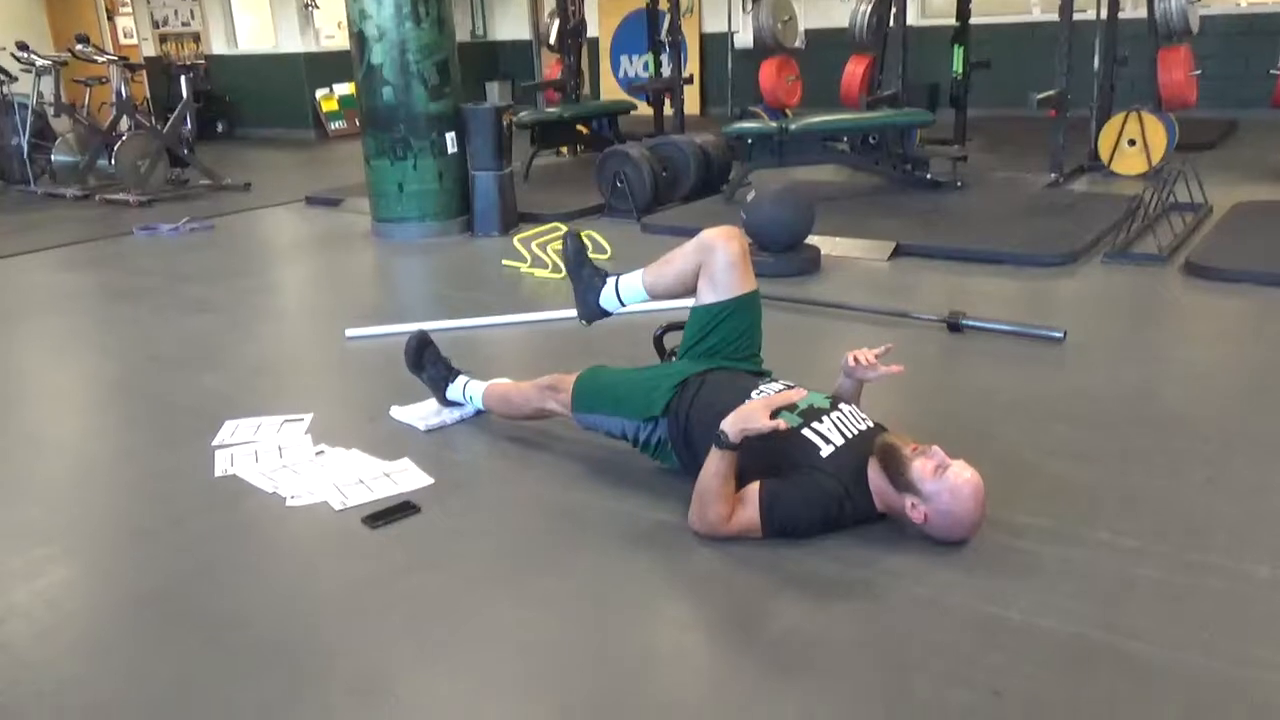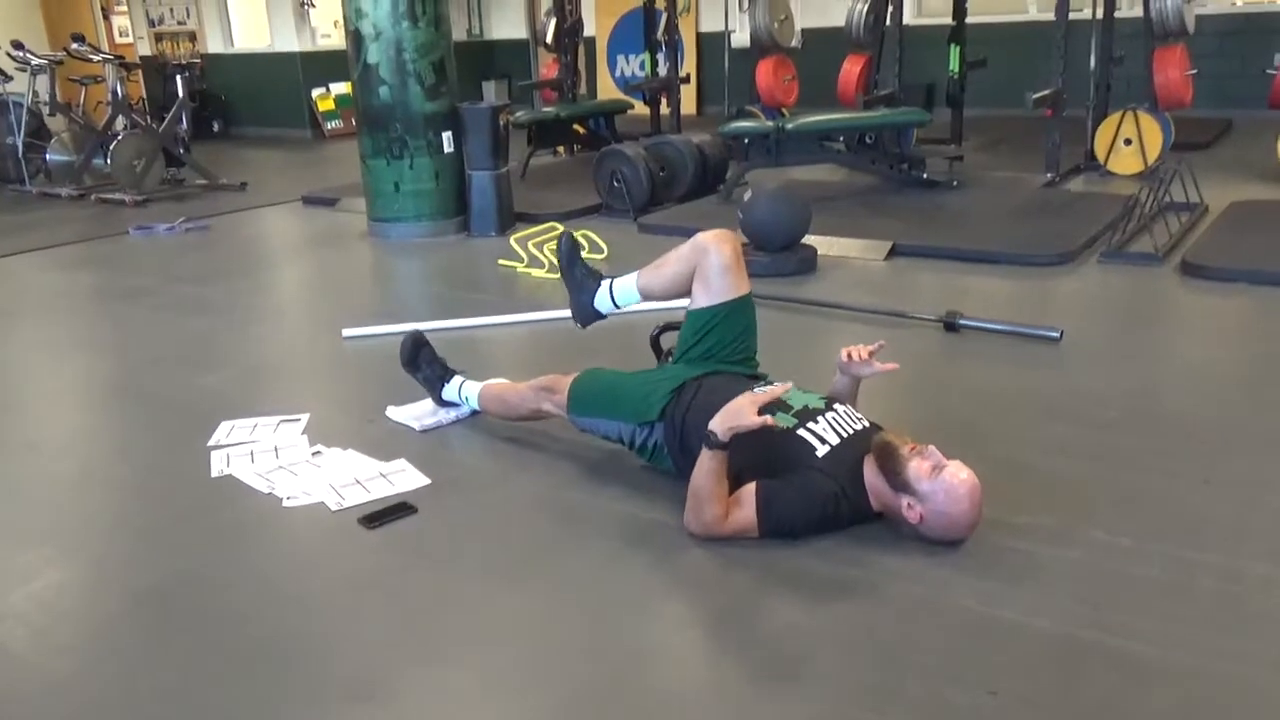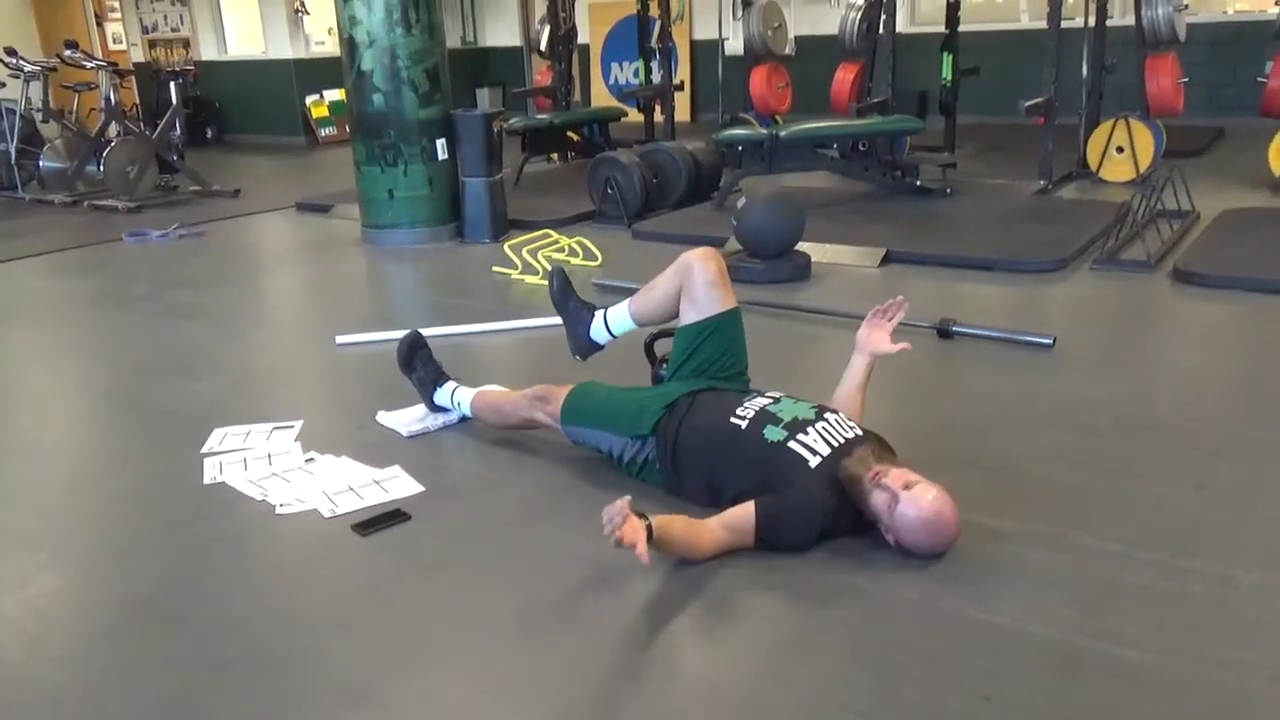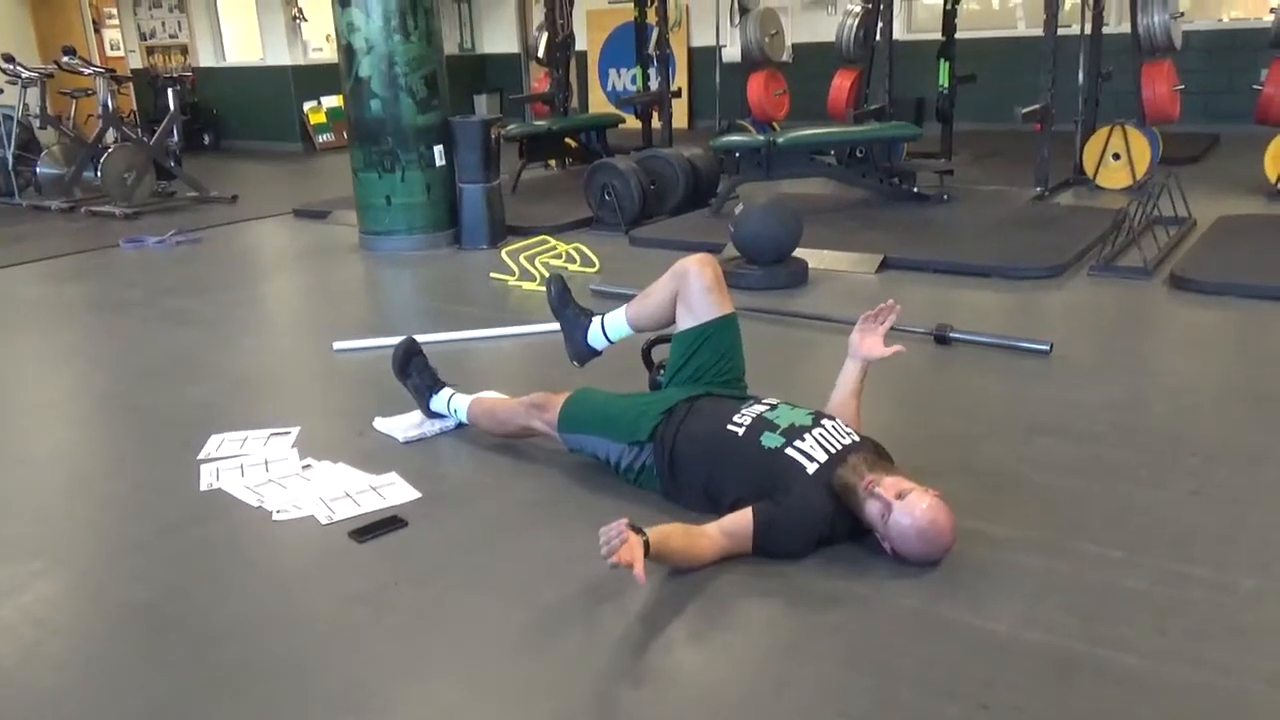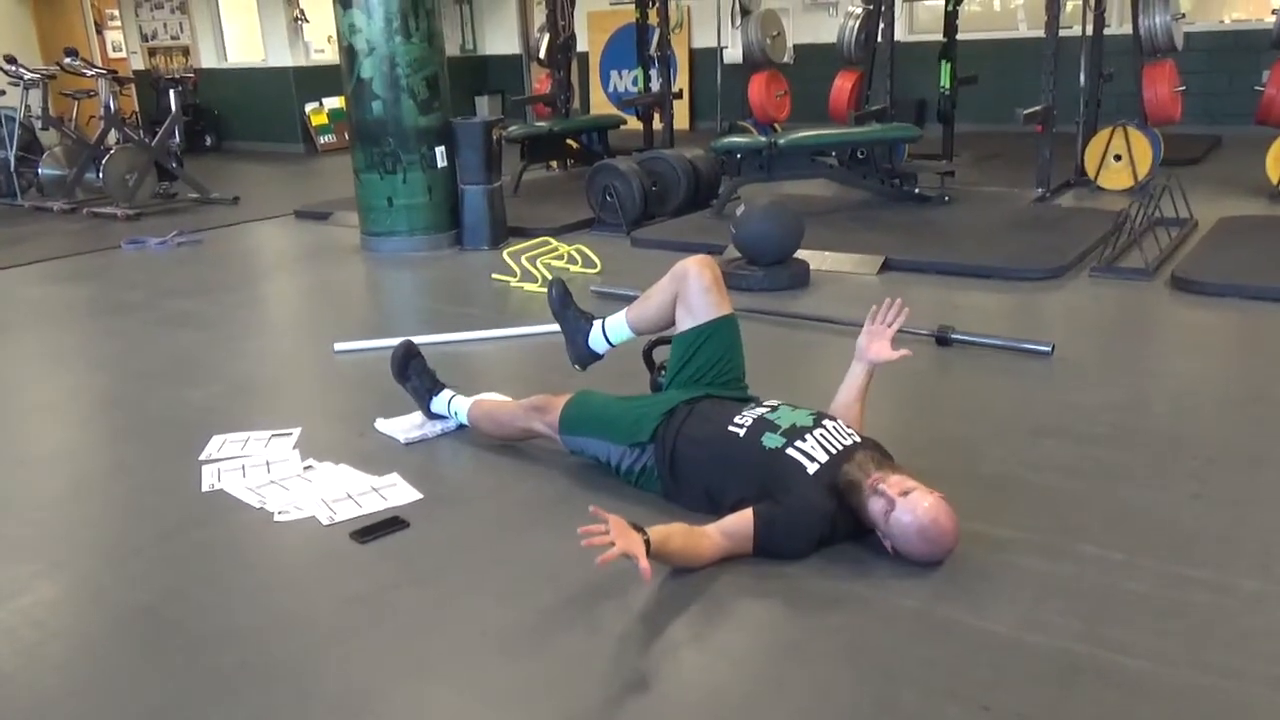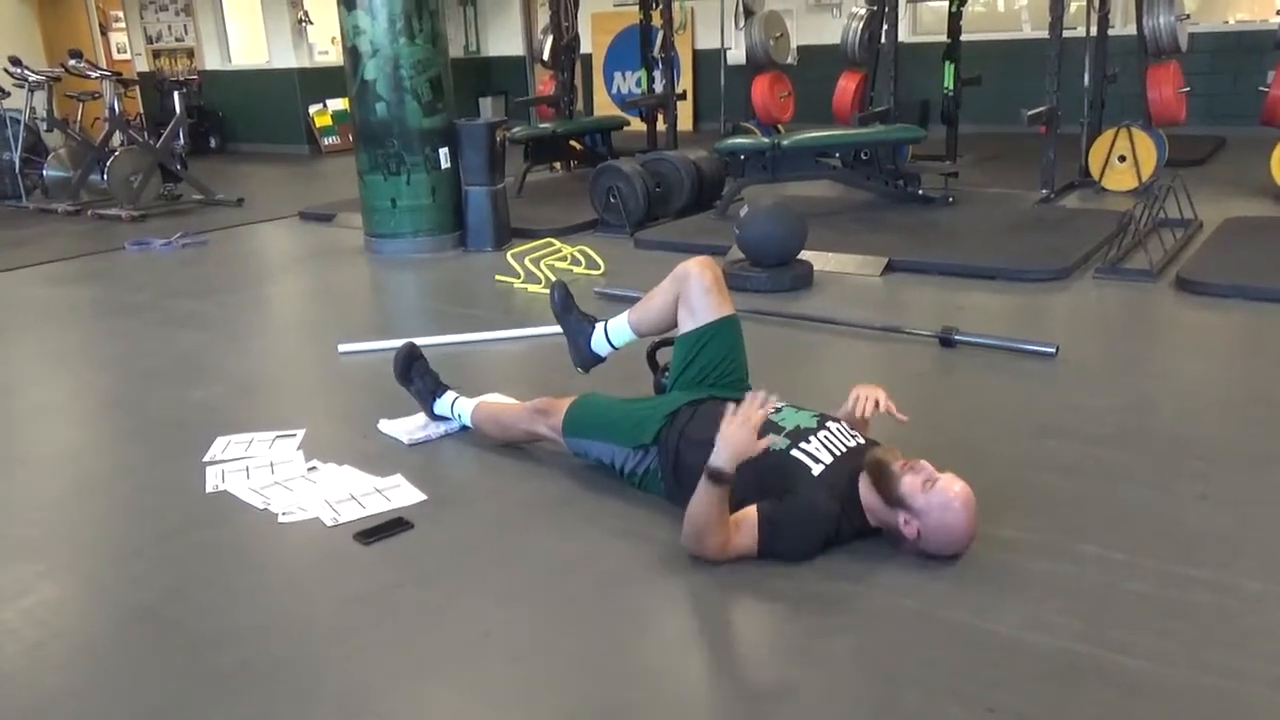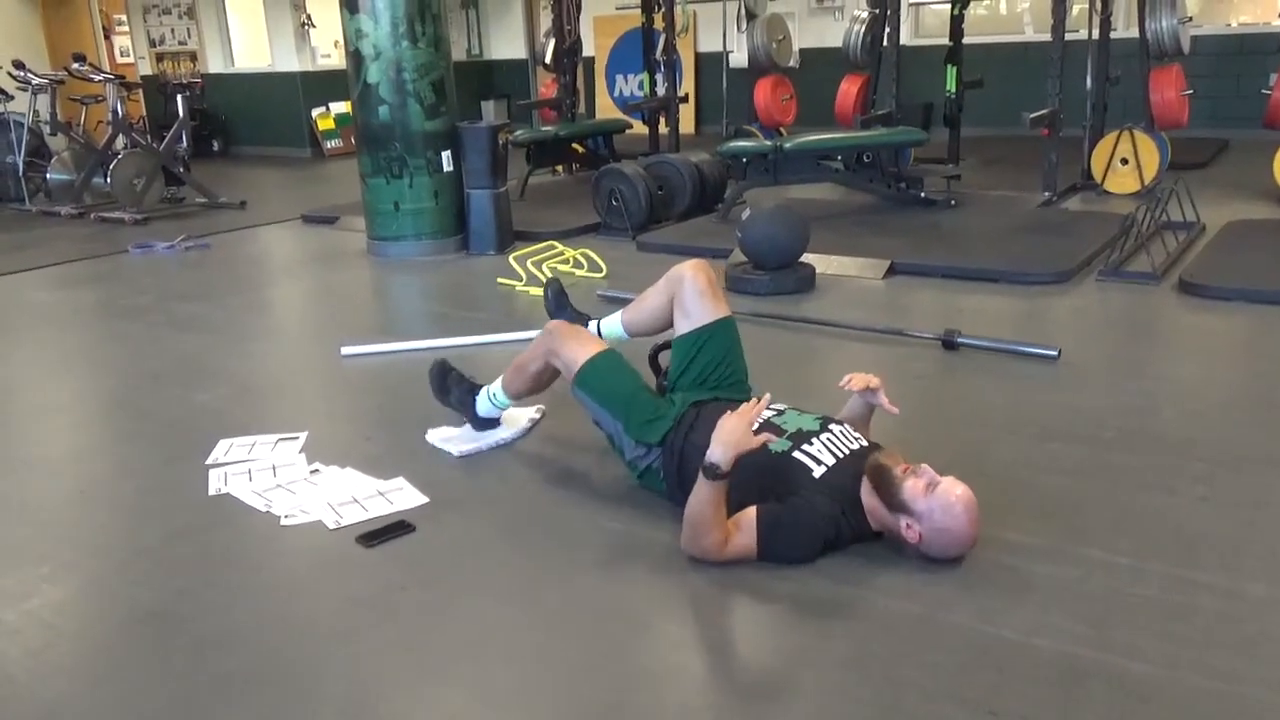
dt=0.7s
person 1, frame 1
left shoulder: (827, 498)
right shoulder: (883, 452)
left elbow: (708, 520)
left wrist: (730, 432)
right wrist: (852, 379)
left hip: (678, 408)
right hip: (736, 376)
left knee: (553, 390)
right knee: (722, 243)
left ankle: (459, 390)
right ankle: (604, 294)
person 1, frame 2
left shoulder: (823, 498)
right shoulder: (878, 450)
left elbow: (705, 521)
left wrist: (718, 432)
right wrist: (847, 377)
left hip: (676, 411)
right hip: (729, 378)
left knee: (549, 392)
right knee: (716, 248)
left ankle: (455, 390)
right ankle: (601, 296)
person 1, frame 3
left shoulder: (812, 510)
right shoulder: (875, 458)
left elbow: (708, 536)
left wrist: (647, 527)
right wrist: (865, 355)
left hip: (666, 432)
right hip: (722, 396)
left knee: (543, 402)
right knee: (701, 265)
left ankle: (450, 397)
right ankle: (595, 329)
person 1, frame 4
left shoulder: (809, 515)
right shoulder: (874, 462)
left elbow: (706, 542)
left wrist: (644, 541)
right wrist: (857, 361)
left hip: (662, 439)
right hip: (719, 400)
left knee: (539, 409)
right knee: (697, 271)
left ankle: (447, 403)
right ankle: (593, 334)
person 1, frame 5
left shoulder: (811, 516)
right shoulder: (876, 464)
left elbow: (708, 542)
left wrist: (642, 540)
right wrist: (864, 363)
left hip: (664, 441)
right hip: (723, 403)
left knee: (540, 412)
right knee: (697, 270)
left ankle: (445, 403)
right ankle: (594, 338)
person 1, frame 6
left shoulder: (817, 517)
right shoulder: (879, 465)
left elbow: (705, 542)
left wrist: (721, 463)
right wrist: (867, 399)
left hip: (668, 440)
right hip: (716, 403)
left knee: (543, 415)
right knee: (697, 274)
left ankle: (449, 406)
right ankle: (597, 340)
person 1, frame 7
left shoulder: (819, 521)
right shoulder: (882, 474)
left elbow: (702, 544)
left wrist: (719, 460)
right wrist: (865, 401)
left hip: (669, 441)
right hip: (718, 403)
left knee: (556, 339)
right knee: (692, 274)
left ankle: (483, 405)
right ankle: (594, 333)
